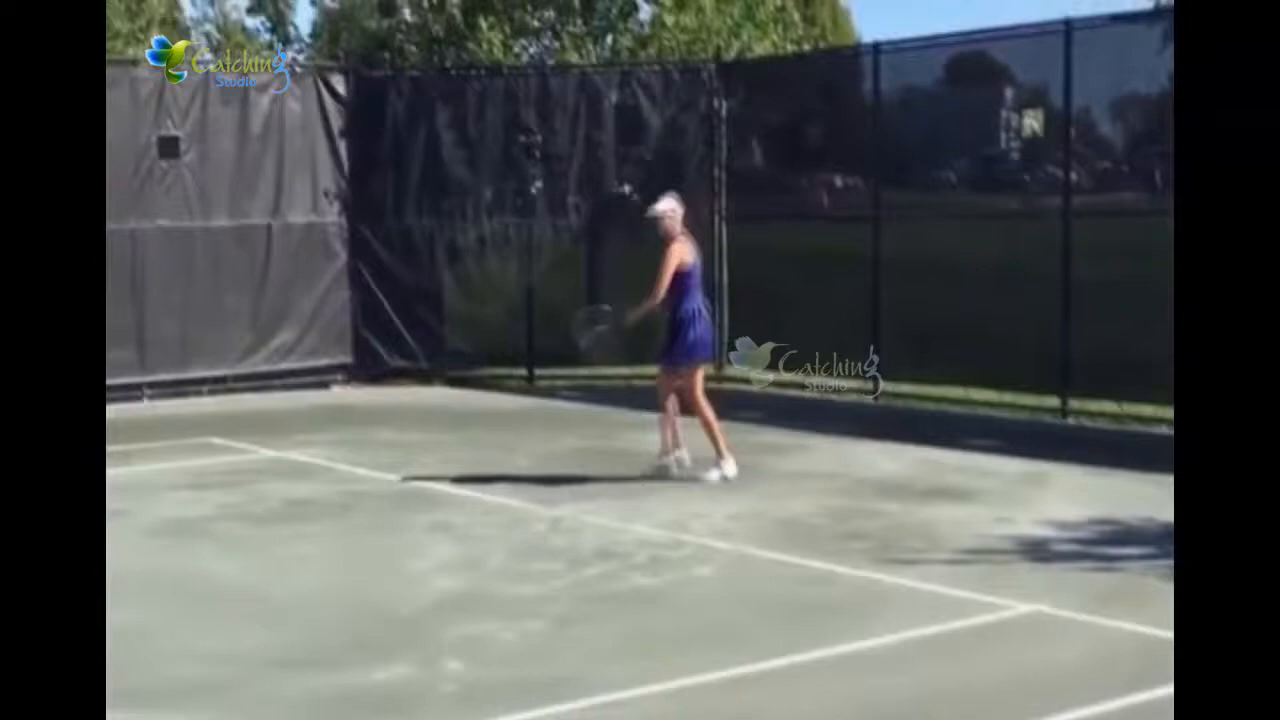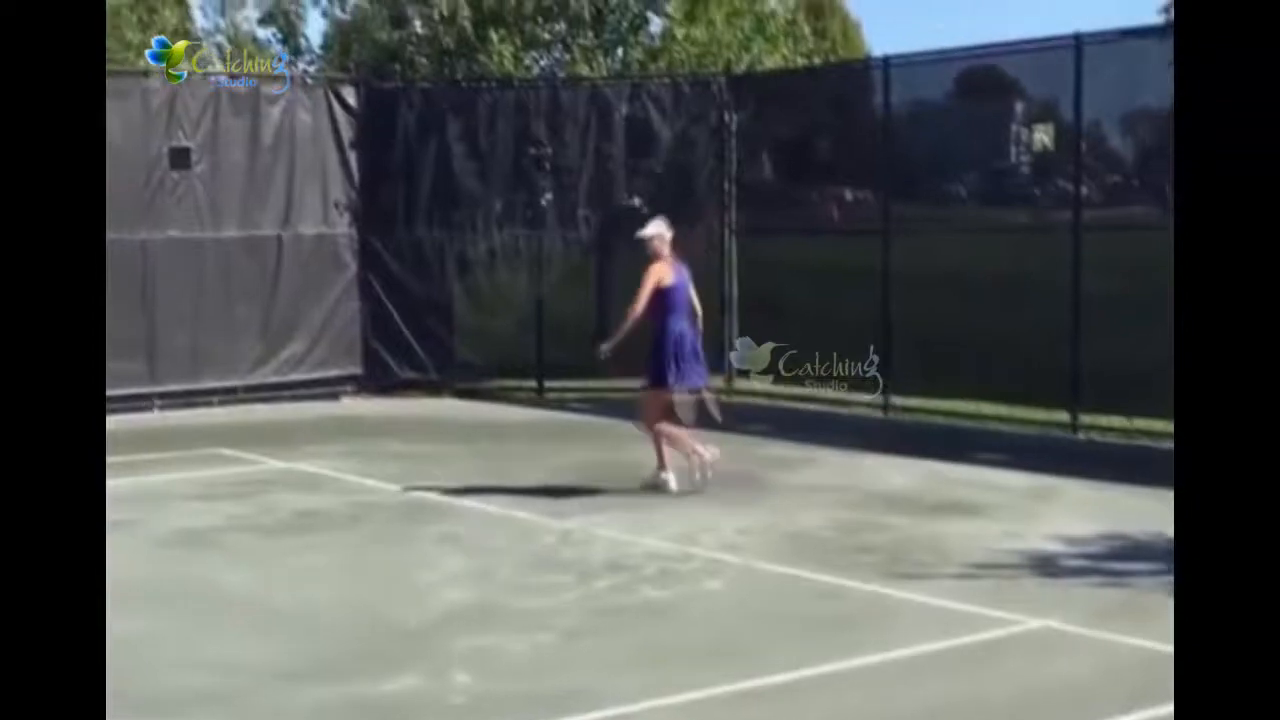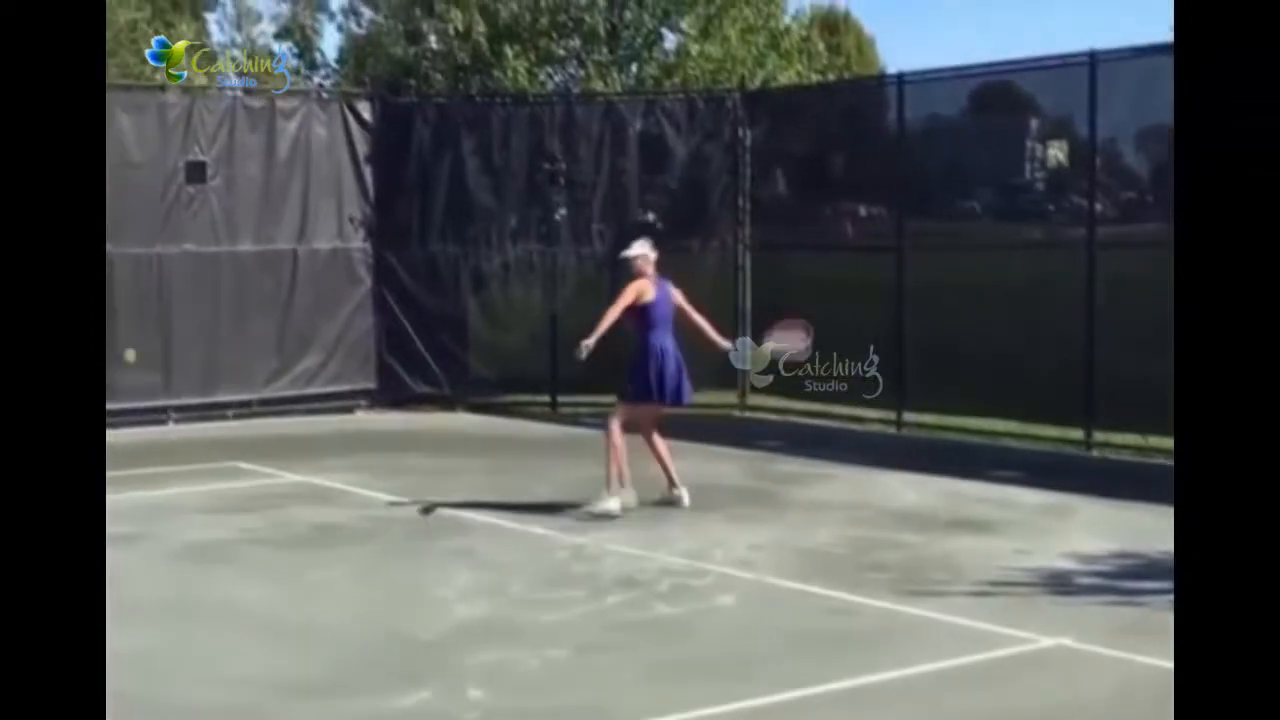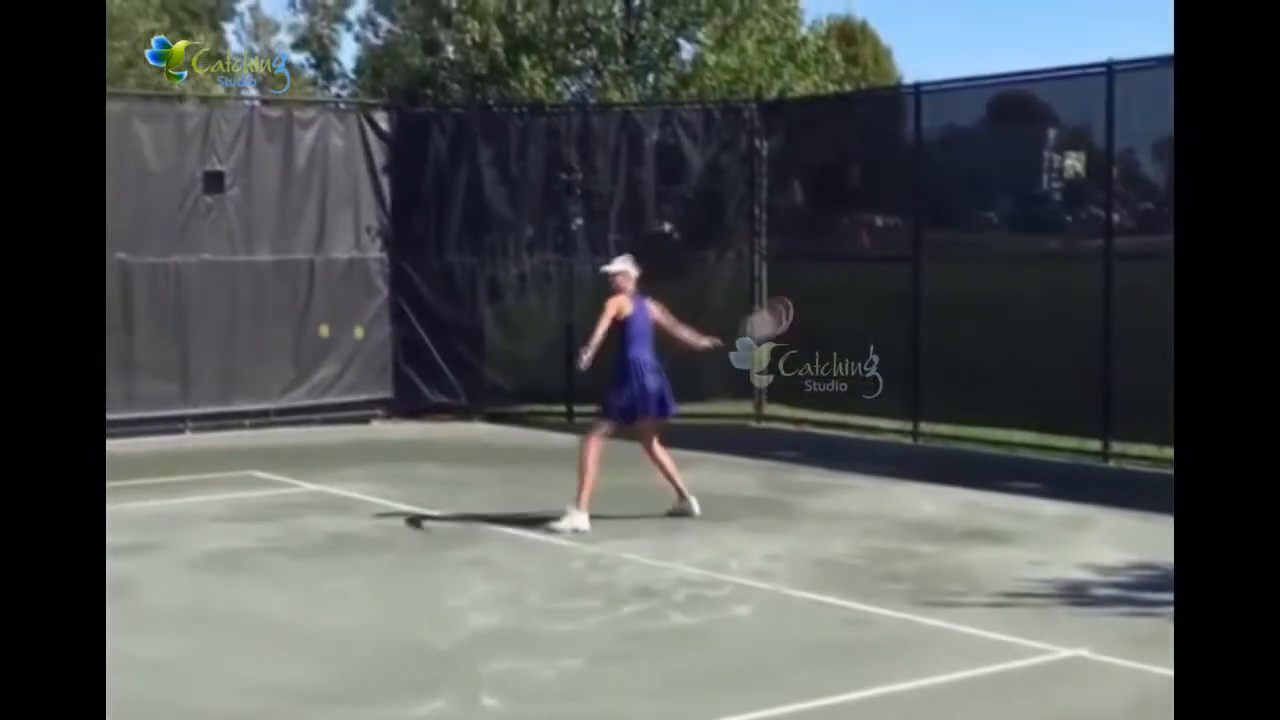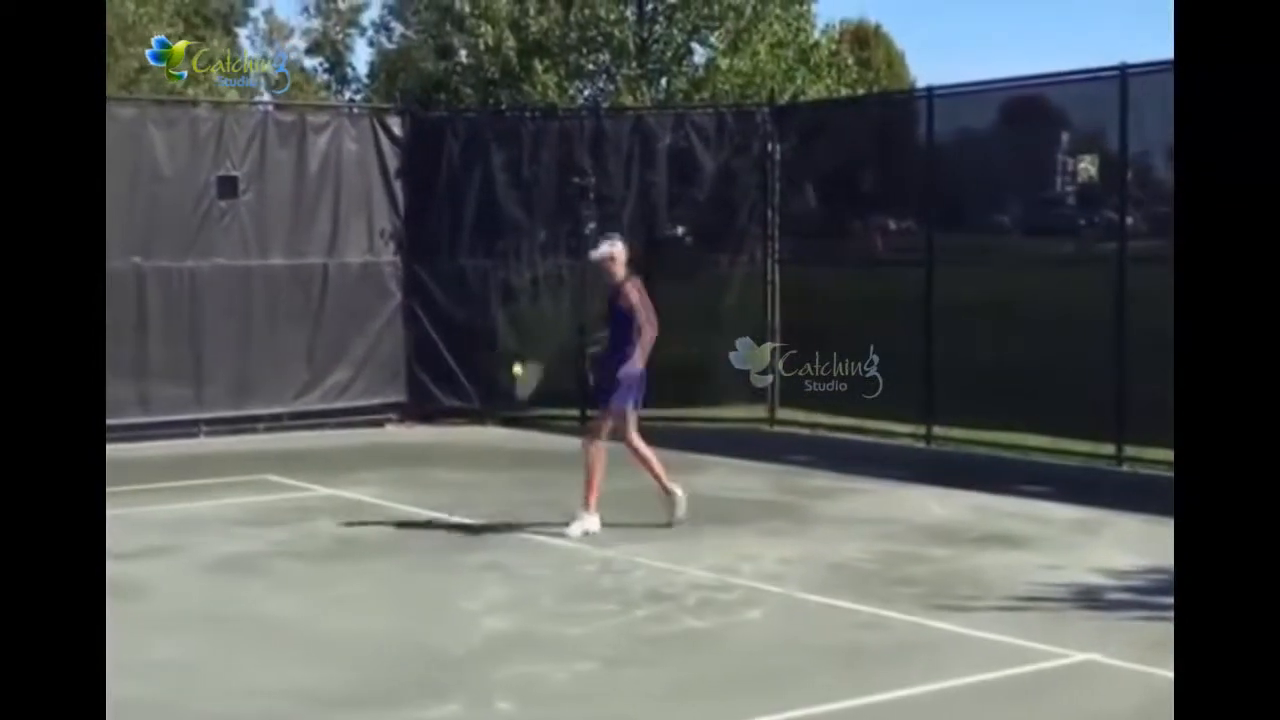
dt=0.2s
person 1, frame 1
left shoulder: (676, 248)
right shoulder: (688, 243)
left elbow: (659, 293)
left wrist: (636, 312)
left hip: (687, 322)
right hip: (692, 318)
left knee: (695, 397)
right knee: (665, 386)
left ankle: (725, 461)
right ankle: (674, 451)
person 1, frame 2
left shoulder: (657, 269)
right shoulder: (681, 268)
left elbow: (637, 309)
right elbow: (696, 308)
left wrist: (613, 340)
right wrist: (698, 339)
left hip: (670, 343)
right hip: (685, 340)
left knee: (652, 420)
right knee: (656, 412)
left ankle: (699, 451)
right ankle: (665, 472)
person 1, frame 3
left shoulder: (637, 286)
right shoulder: (669, 288)
left elbow: (615, 310)
right elbow: (695, 316)
left wrist: (593, 338)
right wrist: (719, 341)
left hip: (650, 360)
right hip: (670, 360)
left knee: (614, 425)
right knee: (648, 428)
left ankle: (621, 491)
right ankle: (675, 489)
person 1, frame 4
left shoulder: (616, 301)
right shoulder: (648, 304)
left elbow: (602, 325)
right elbow: (675, 327)
left wrist: (588, 351)
right wrist: (702, 341)
left hip: (630, 374)
right hip: (651, 374)
left knee: (592, 440)
right knee: (651, 443)
left ankle: (579, 513)
right ankle: (686, 498)
person 1, frame 5
left shoulder: (629, 288)
right shoulder: (619, 288)
left elbow: (648, 329)
left wrist: (636, 360)
left hip: (625, 367)
right hip: (614, 364)
left knee: (594, 439)
right knee: (631, 439)
left ankle: (588, 515)
right ankle: (670, 491)
